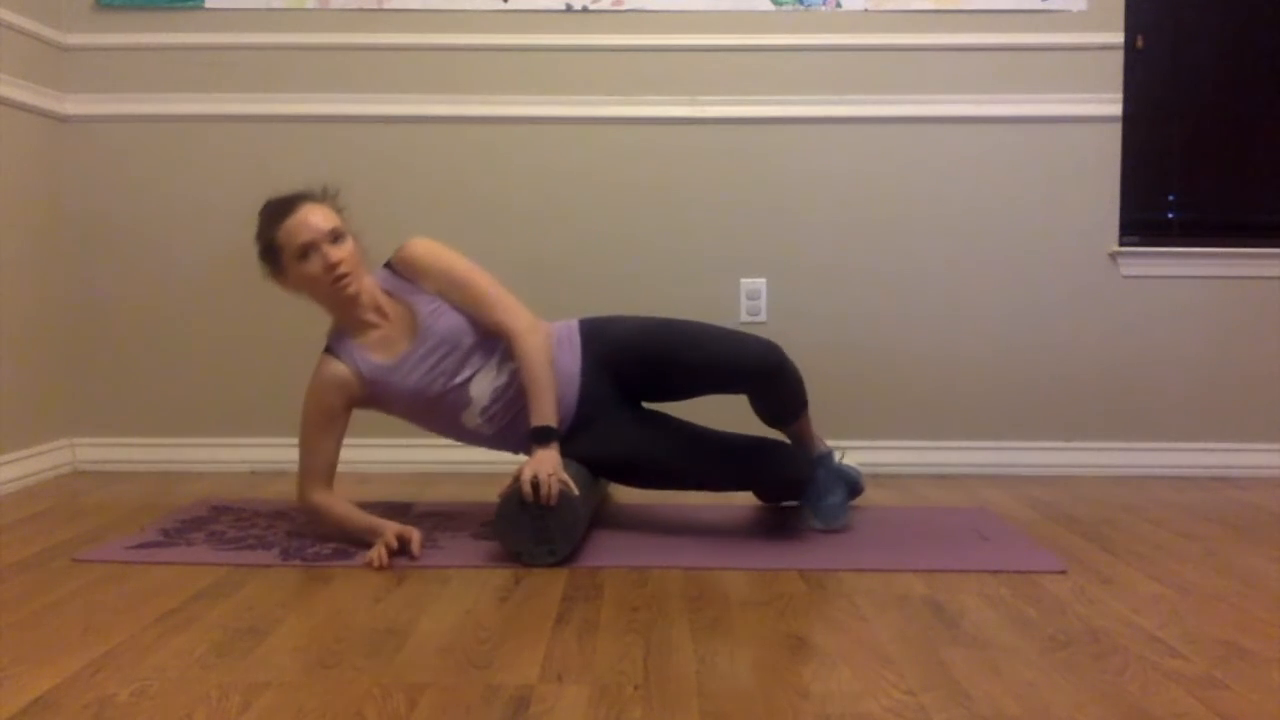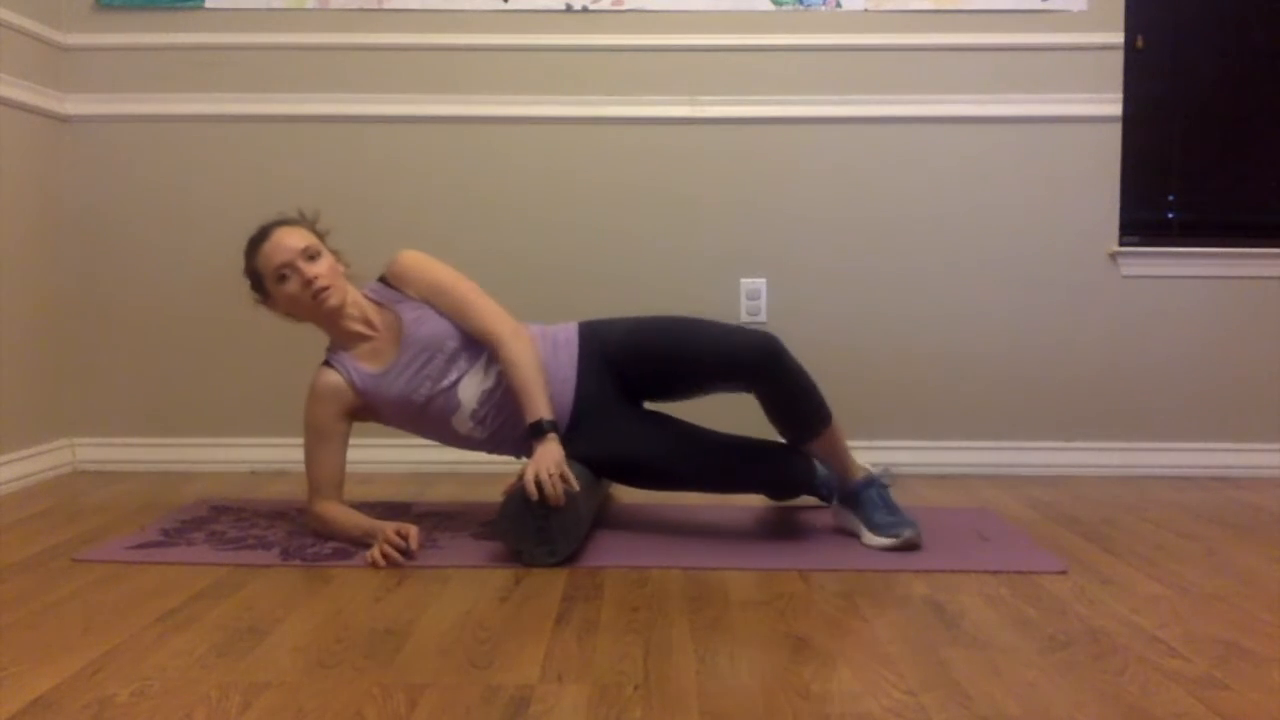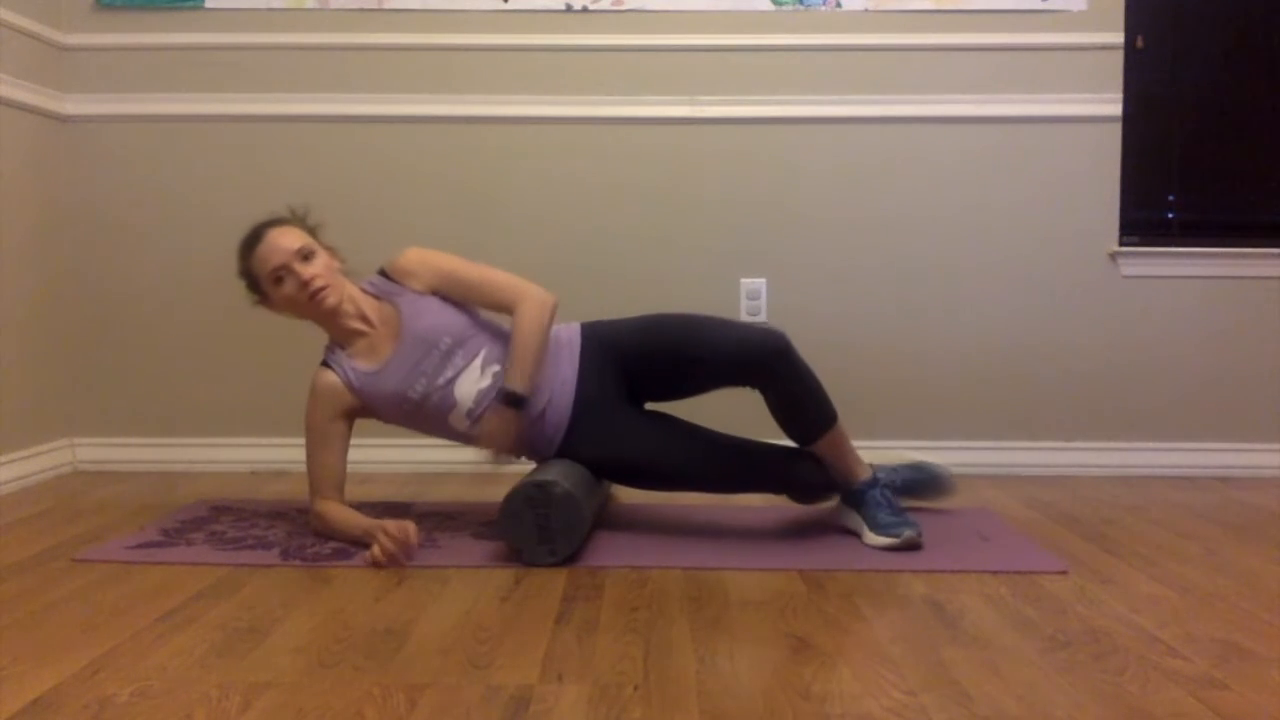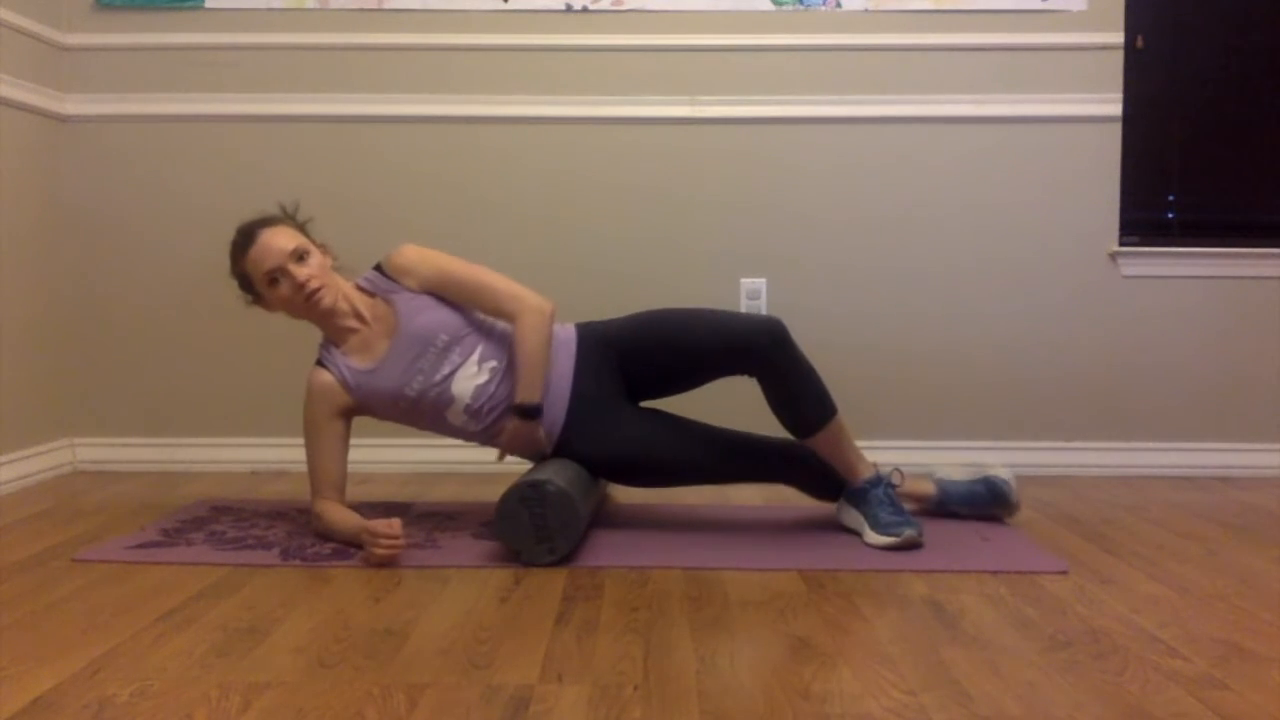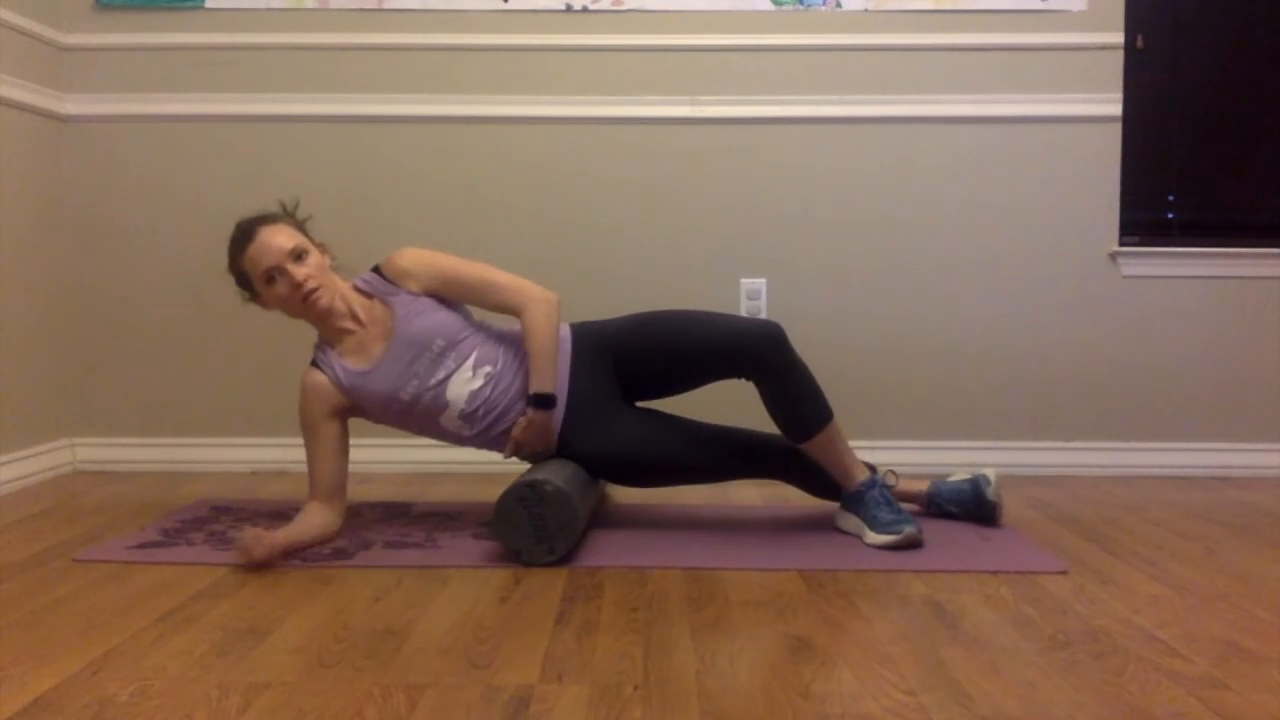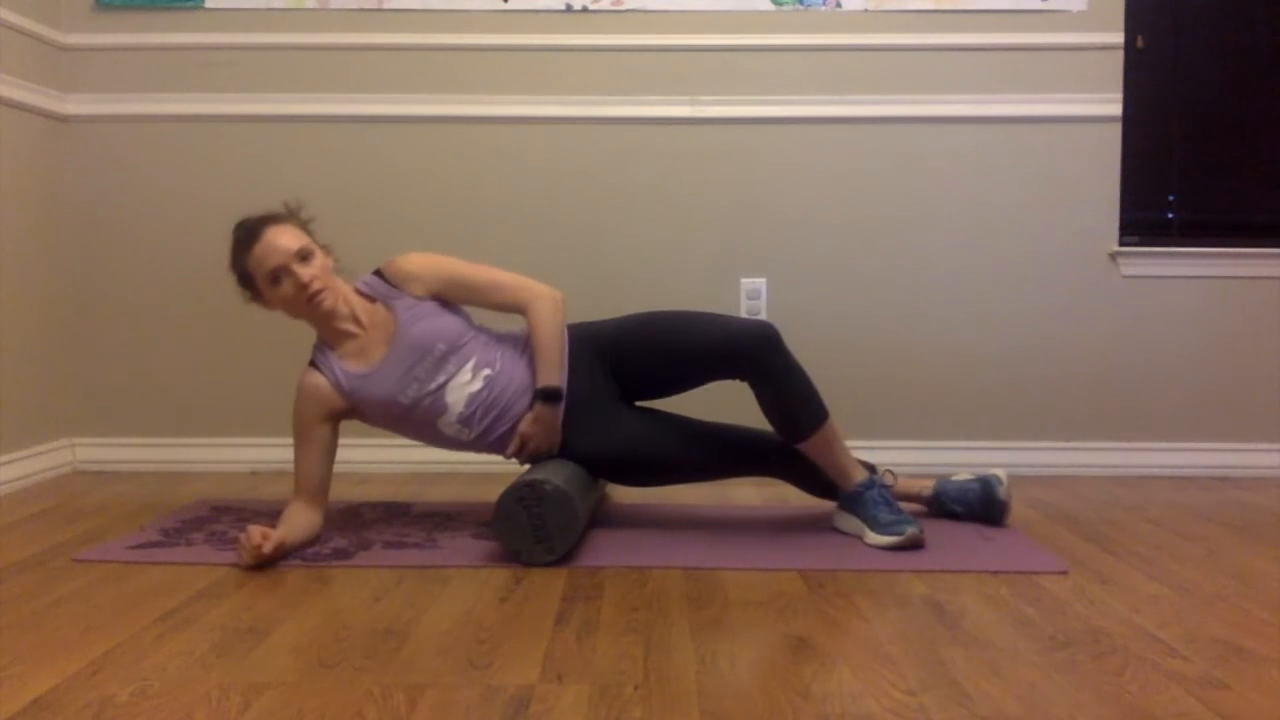
dt=0.5s
person 1, frame 1
left shoulder: (414, 261)
right shoulder: (339, 376)
left elbow: (524, 328)
right elbow: (314, 491)
left wrist: (541, 441)
right wrist: (377, 527)
left hip: (593, 354)
right hip: (578, 432)
left knee: (760, 361)
right knee: (770, 468)
left ankle: (814, 459)
right ankle: (808, 480)
person 1, frame 2
left shoulder: (406, 273)
right shoulder: (334, 387)
left elbow: (509, 335)
right elbow: (322, 504)
left wrist: (538, 434)
right wrist: (377, 531)
left hip: (592, 356)
right hip: (578, 435)
left knee: (755, 352)
right knee: (783, 472)
left ankle: (857, 482)
right ankle: (826, 483)
person 1, frame 3
left shoulder: (407, 271)
right shoulder: (334, 387)
left elbow: (535, 299)
right elbow: (324, 504)
left wrist: (515, 402)
right wrist: (376, 530)
left hip: (592, 356)
right hip: (577, 436)
left knee: (765, 350)
right knee: (783, 473)
left ankle: (864, 481)
right ankle: (849, 488)
person 1, frame 4
left shoulder: (402, 268)
right shoulder: (331, 384)
left elbow: (533, 308)
right elbow: (325, 501)
left wrist: (524, 409)
right wrist: (365, 532)
left hip: (591, 357)
right hip: (577, 436)
left knee: (762, 339)
right knee: (781, 463)
left ankle: (873, 484)
right ankle: (874, 490)
person 1, frame 5
left shoulder: (403, 271)
right shoulder: (324, 387)
left elbow: (539, 300)
right elbow: (325, 507)
left wrist: (538, 398)
right wrist: (279, 540)
left hip: (585, 359)
right hip: (576, 437)
left knee: (760, 342)
right knee: (771, 456)
left ankle: (874, 488)
right ankle: (866, 492)
person 1, frame 6
left shoulder: (405, 276)
right shoulder: (322, 388)
left elbow: (542, 297)
right elbow: (309, 504)
left wrist: (547, 395)
right wrist: (275, 537)
left hip: (580, 361)
right hip: (575, 439)
left knee: (754, 343)
right knee: (769, 453)
left ankle: (884, 489)
right ankle: (889, 491)
